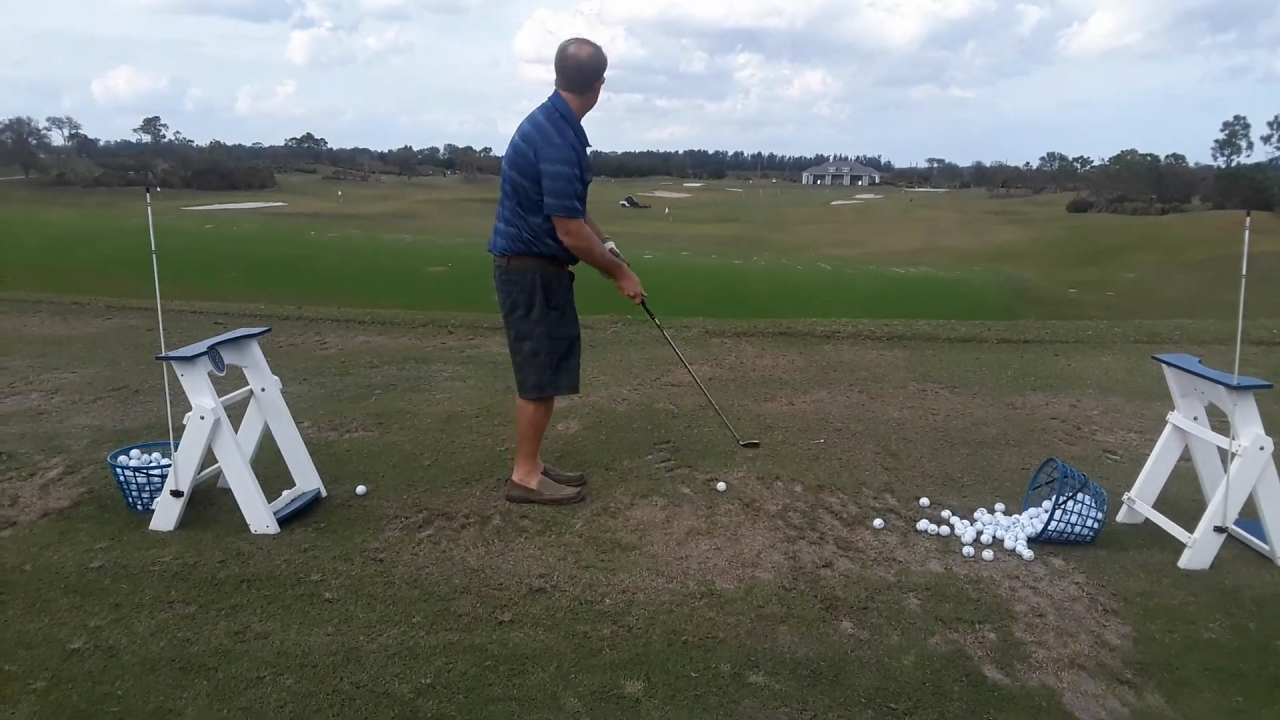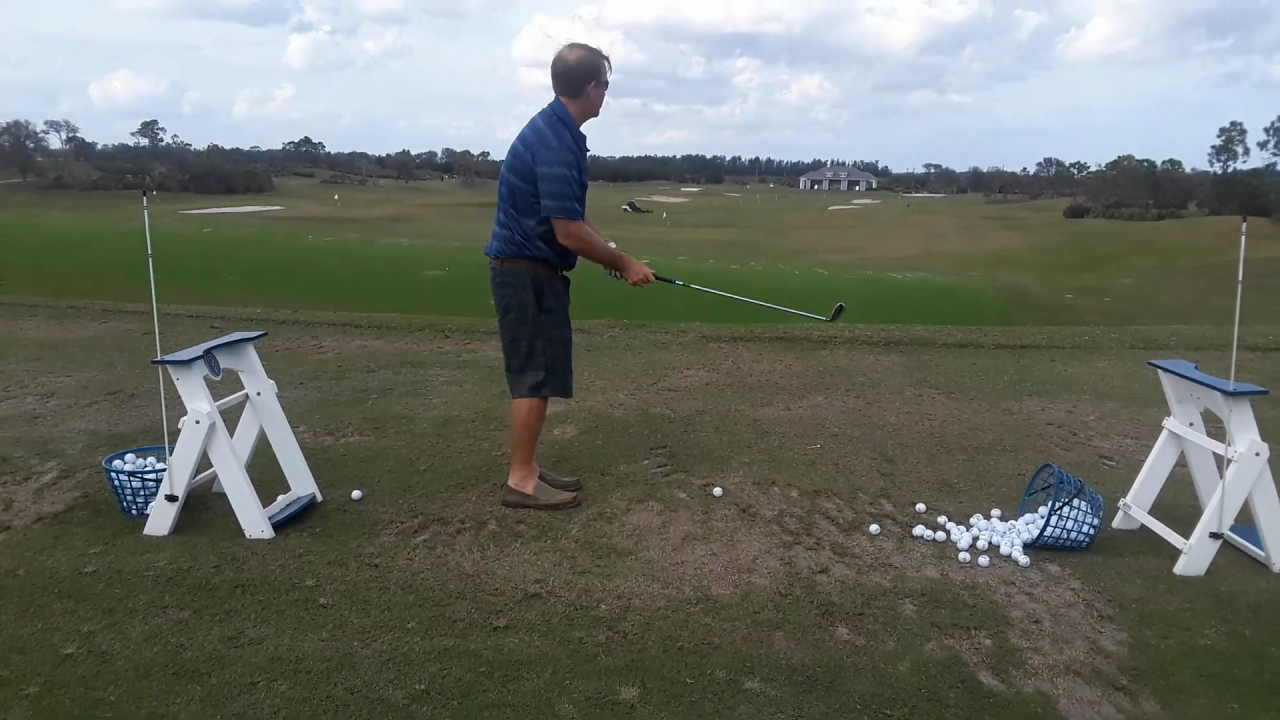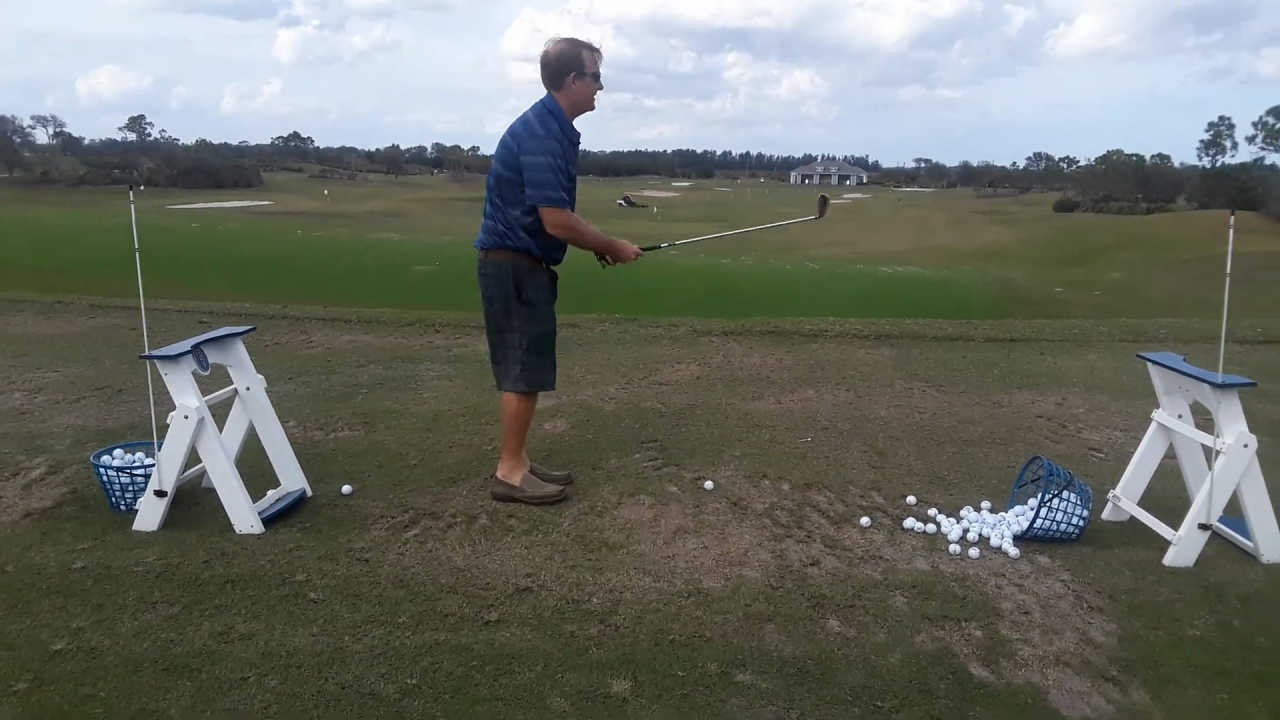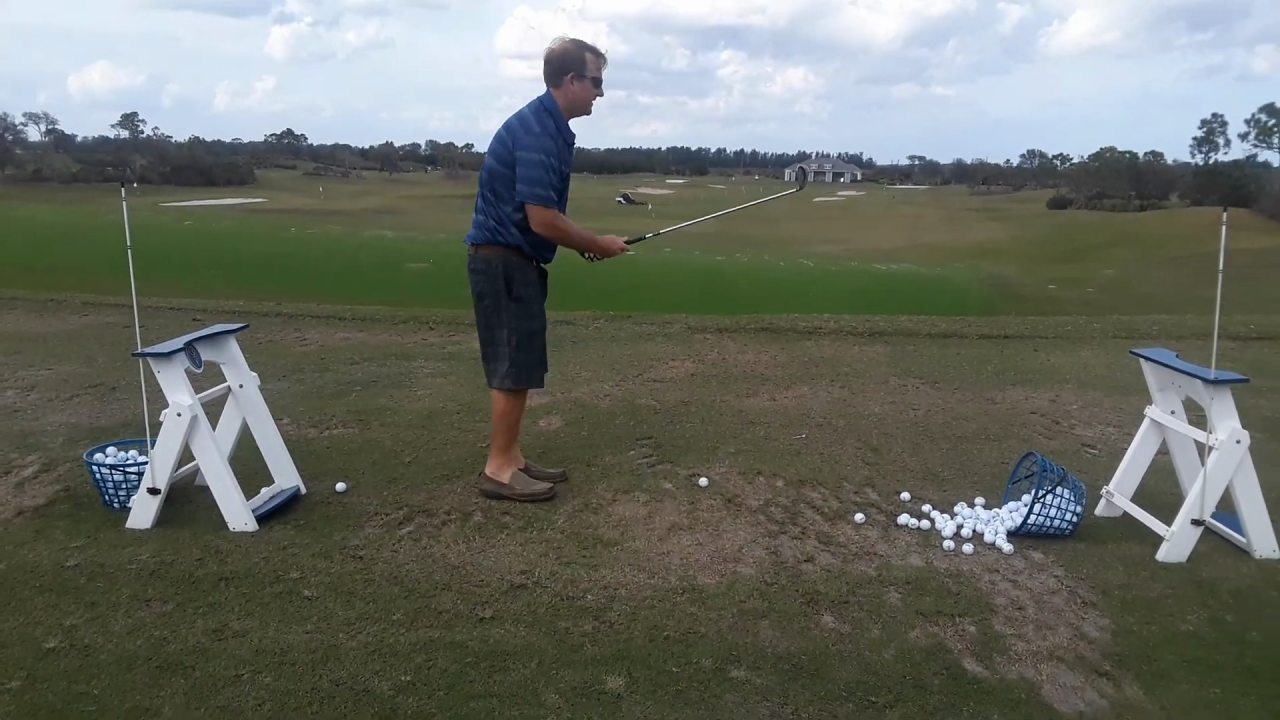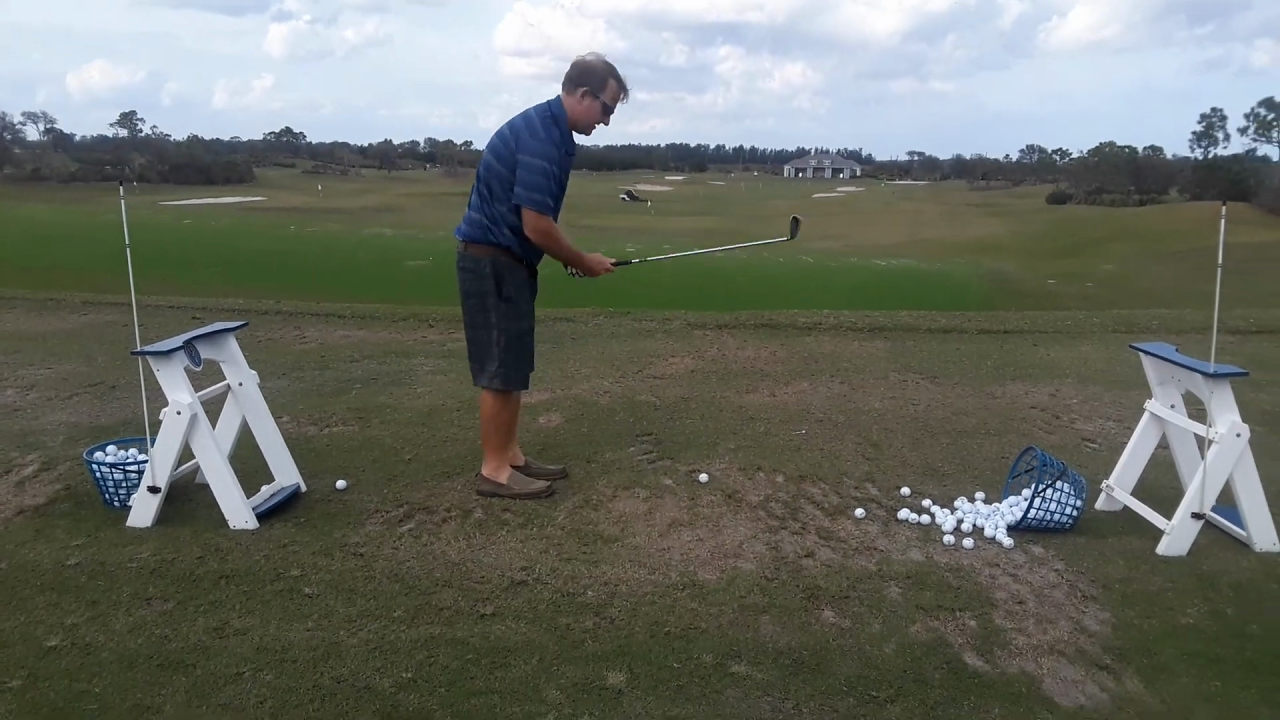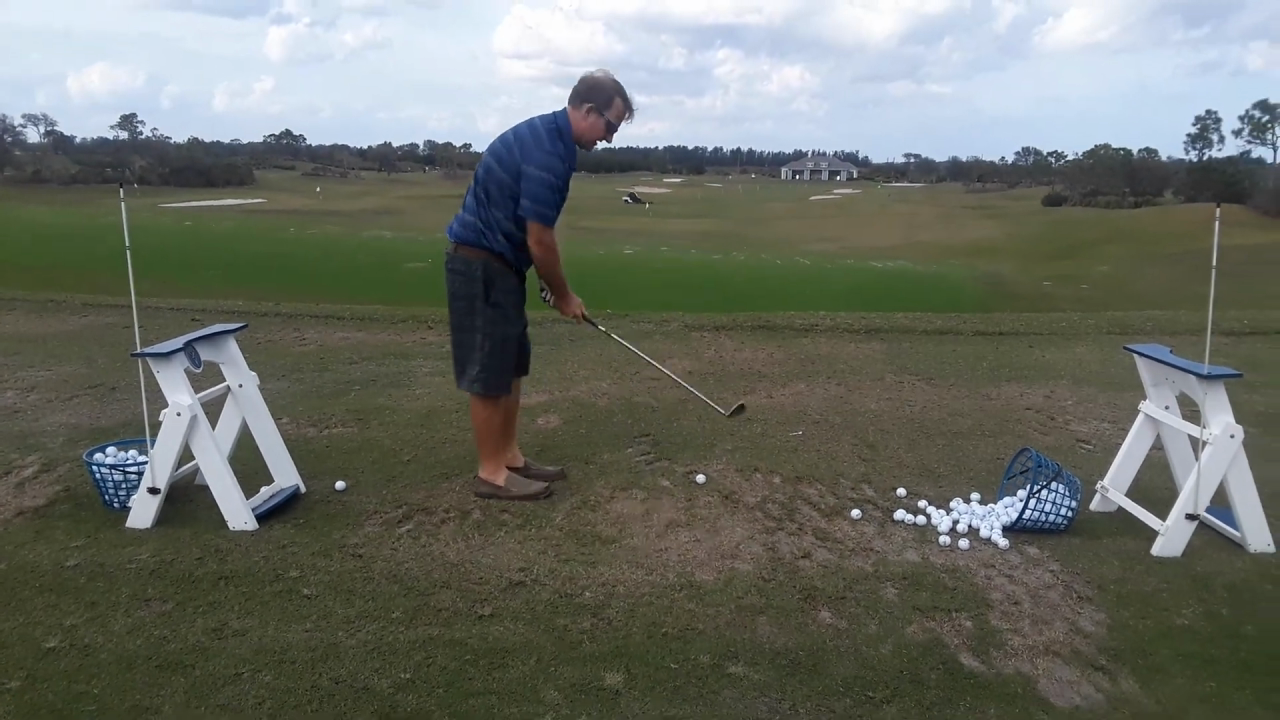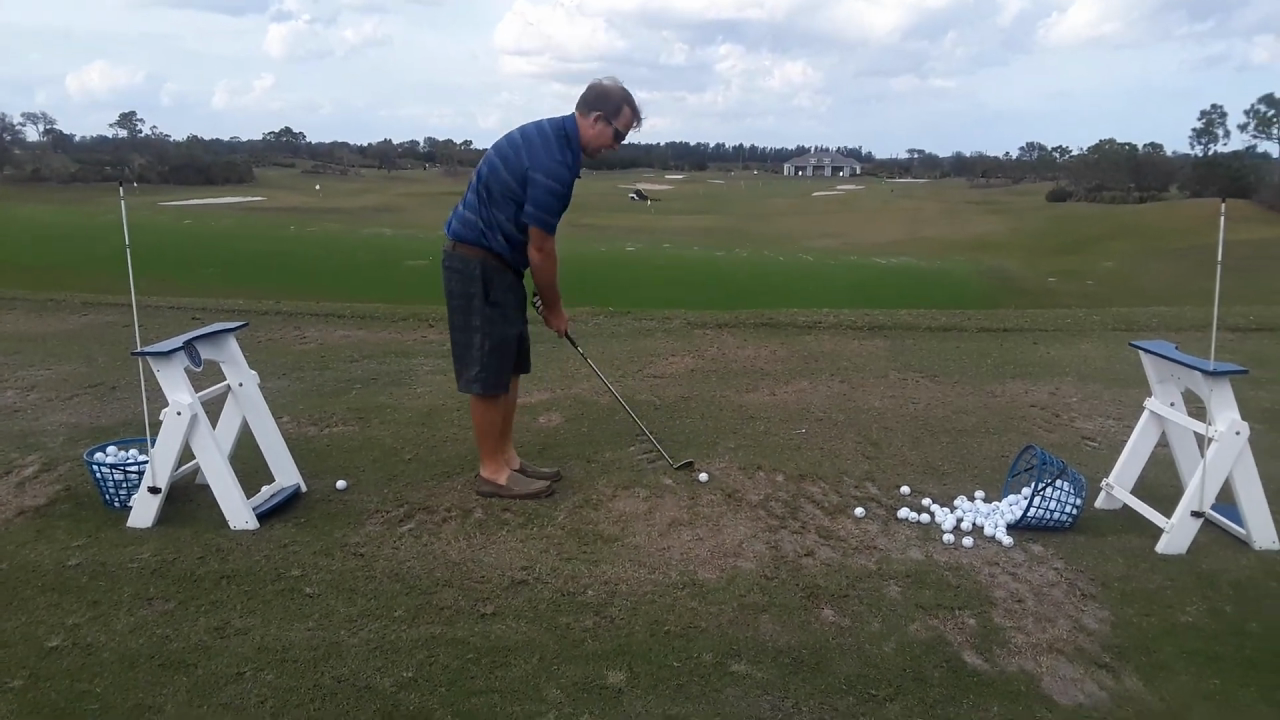
dt=0.2s
person 1, frame 1
left shoulder: (549, 122)
right shoulder: (558, 139)
right elbow: (569, 232)
left wrist: (604, 242)
right wrist: (619, 273)
left hip: (529, 264)
right hip: (533, 269)
left knee: (541, 373)
right knee: (541, 374)
left ankle: (531, 462)
right ankle: (524, 476)
person 1, frame 2
left shoulder: (555, 130)
right shoulder: (554, 143)
left elbow: (570, 215)
right elbow: (569, 233)
left wrist: (609, 251)
right wrist: (623, 263)
left hip: (532, 271)
right hip: (526, 274)
left knee: (537, 376)
right knee: (538, 377)
left ankle: (527, 468)
right ankle: (520, 481)
person 1, frame 3
left shoulder: (553, 127)
right shoulder: (542, 135)
left elbow: (558, 210)
right elbow: (557, 221)
left wrist: (601, 243)
right wrist: (612, 248)
left hip: (526, 264)
right hip: (513, 266)
left knee: (527, 370)
right knee: (524, 371)
left ankle: (518, 462)
right ankle: (508, 473)
person 1, frame 4
left shoulder: (549, 125)
right shoulder: (537, 132)
right elbow: (543, 219)
left wrist: (586, 241)
right wrist: (597, 244)
left hip: (516, 262)
right hip: (503, 263)
left knee: (520, 367)
right knee: (513, 368)
left ankle: (512, 459)
right ankle: (497, 470)
person 1, frame 5
left shoulder: (548, 128)
right shoulder: (542, 138)
right elbow: (537, 226)
left wrist: (572, 258)
right wrist: (584, 263)
left hip: (504, 261)
right hip: (492, 262)
left knee: (512, 365)
right knee: (501, 368)
left ankle: (510, 455)
right ankle: (493, 470)
person 1, frame 6
left shoulder: (547, 134)
right shoulder: (547, 152)
right elbow: (540, 242)
left wrist: (556, 291)
right wrist: (564, 297)
left hip: (495, 263)
right hip: (481, 265)
left knee: (511, 366)
right knee: (489, 371)
left ankle: (509, 456)
right ankle: (490, 472)
person 1, frame 7
left shoulder: (549, 135)
right shoulder: (554, 159)
right elbow: (540, 248)
right wrist: (554, 308)
left hip: (488, 259)
right hip: (478, 262)
left knee: (509, 365)
right knee: (489, 369)
left ankle: (506, 457)
right ankle: (492, 471)
